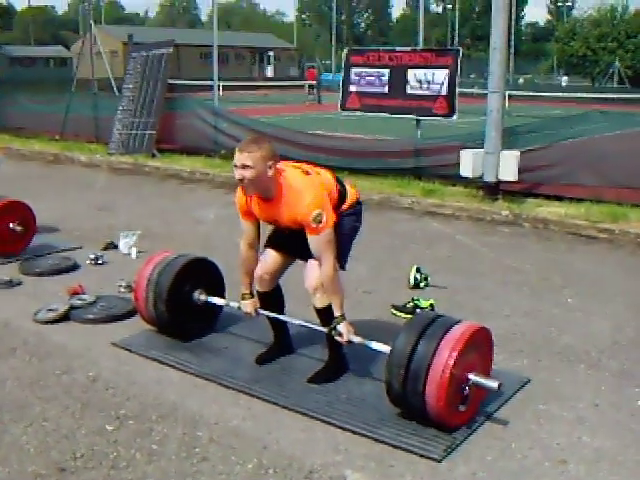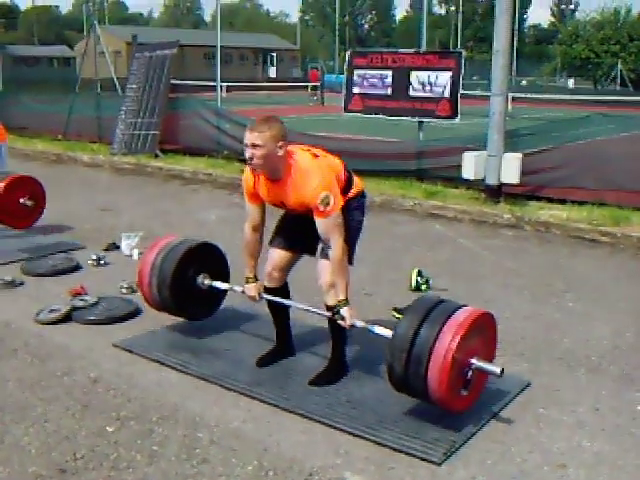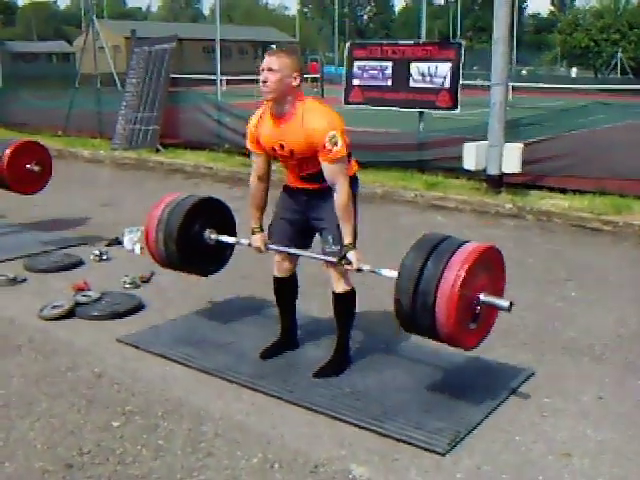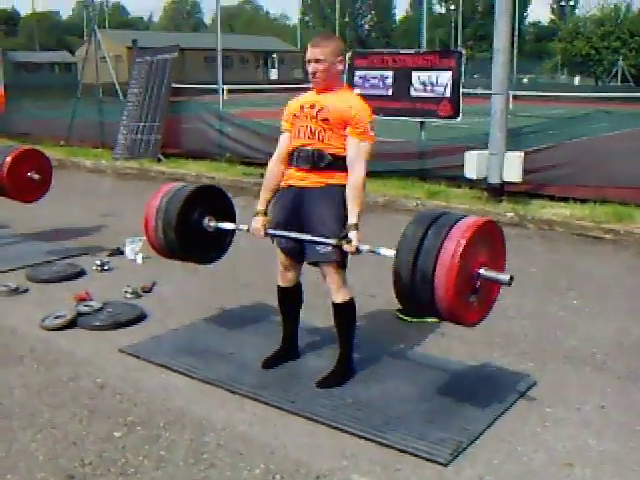
dt=0.4s
person 1, frame 1
left shoulder: (306, 197)
right shoulder: (245, 194)
left elbow: (327, 262)
right elbow: (249, 245)
left wrist: (339, 318)
right wrist: (246, 294)
left hip: (341, 212)
left knee: (314, 283)
right knee: (263, 274)
left ankle: (337, 359)
right ankle: (282, 341)
person 1, frame 2
left shoulder: (314, 179)
right shoulder: (252, 176)
left elbow: (335, 243)
right elbow: (253, 227)
left wrist: (343, 302)
right wrist: (250, 278)
left hip: (345, 203)
right hip: (300, 207)
left knee: (327, 281)
right knee: (273, 271)
left ankle: (338, 361)
right ankle: (284, 343)
person 1, frame 3
left shoulder: (320, 121)
right shoulder: (258, 123)
left elbow: (339, 188)
right elbow: (259, 178)
left wrist: (349, 246)
right wrist: (256, 229)
left hip: (332, 185)
right hip: (297, 189)
left knee: (337, 268)
right knee: (281, 262)
left ankle: (342, 351)
right ankle: (288, 335)
person 1, frame 4
left shoulder: (354, 107)
right shoulder: (297, 103)
left elbow: (357, 169)
right elbow: (279, 159)
left wrist: (353, 224)
right wrist: (261, 209)
left hip: (328, 193)
right hip: (291, 191)
left knee: (333, 277)
right knee: (286, 270)
left ankle: (346, 361)
right ankle: (289, 344)
